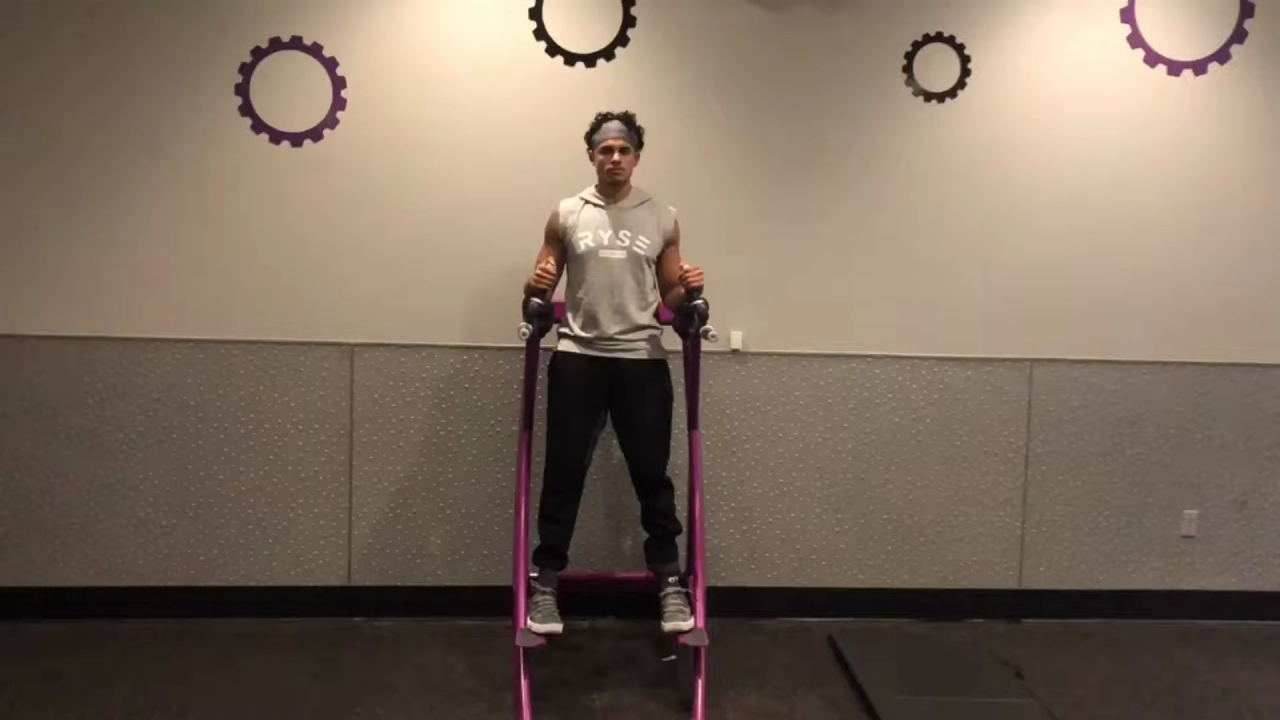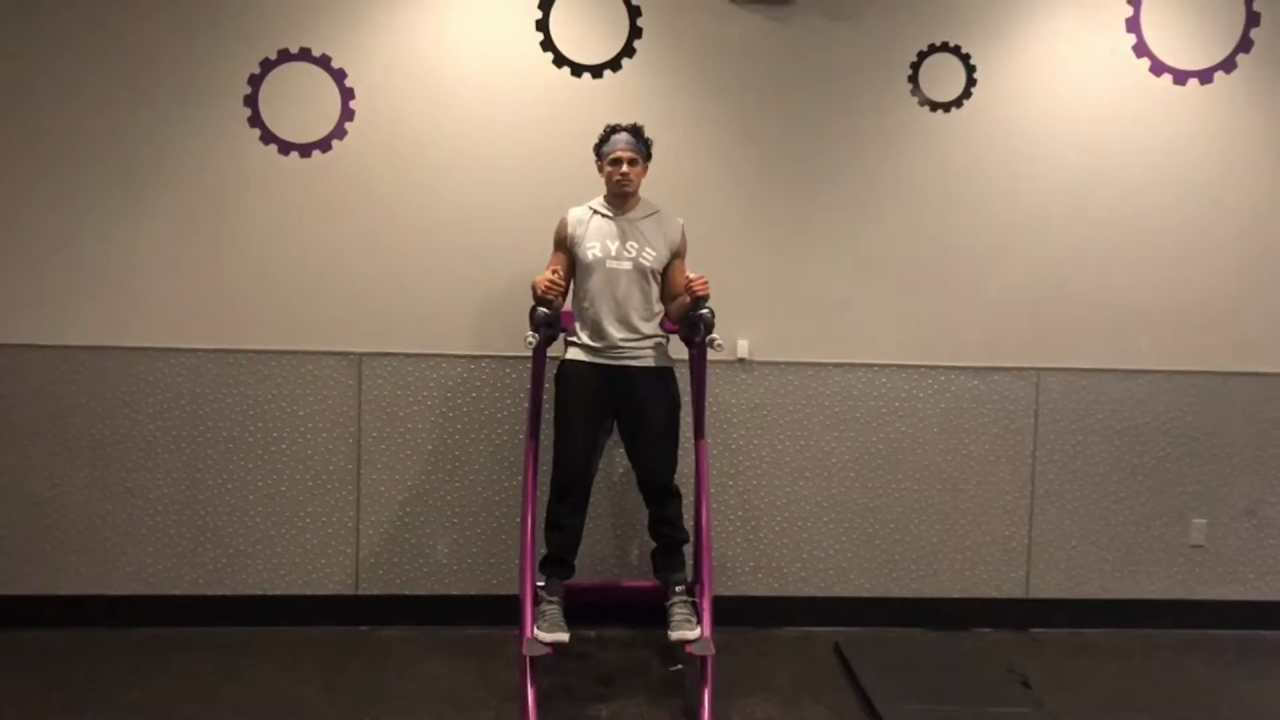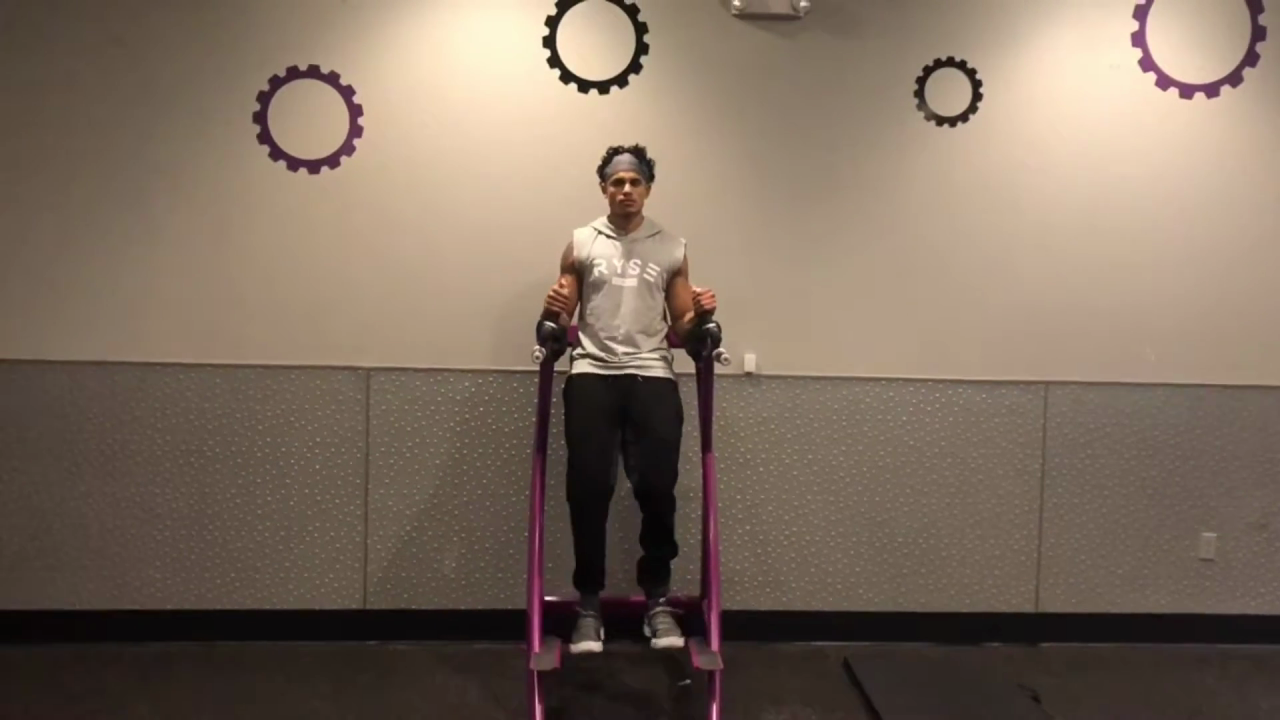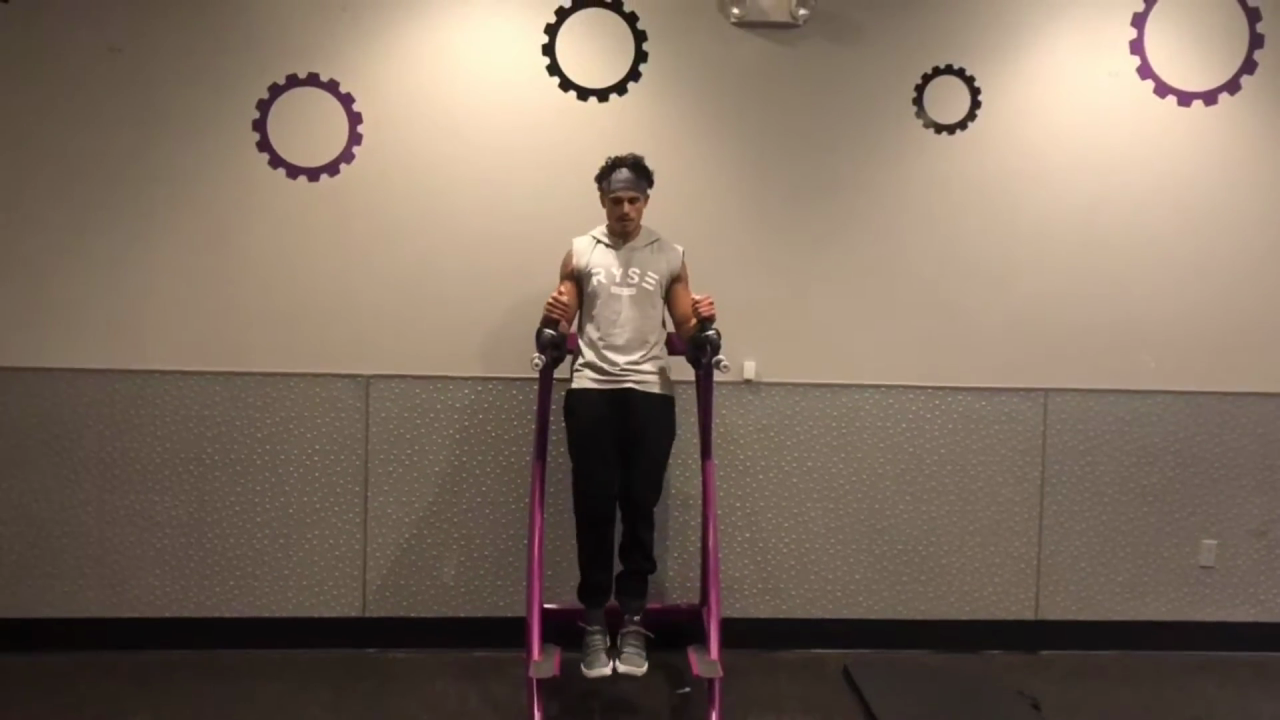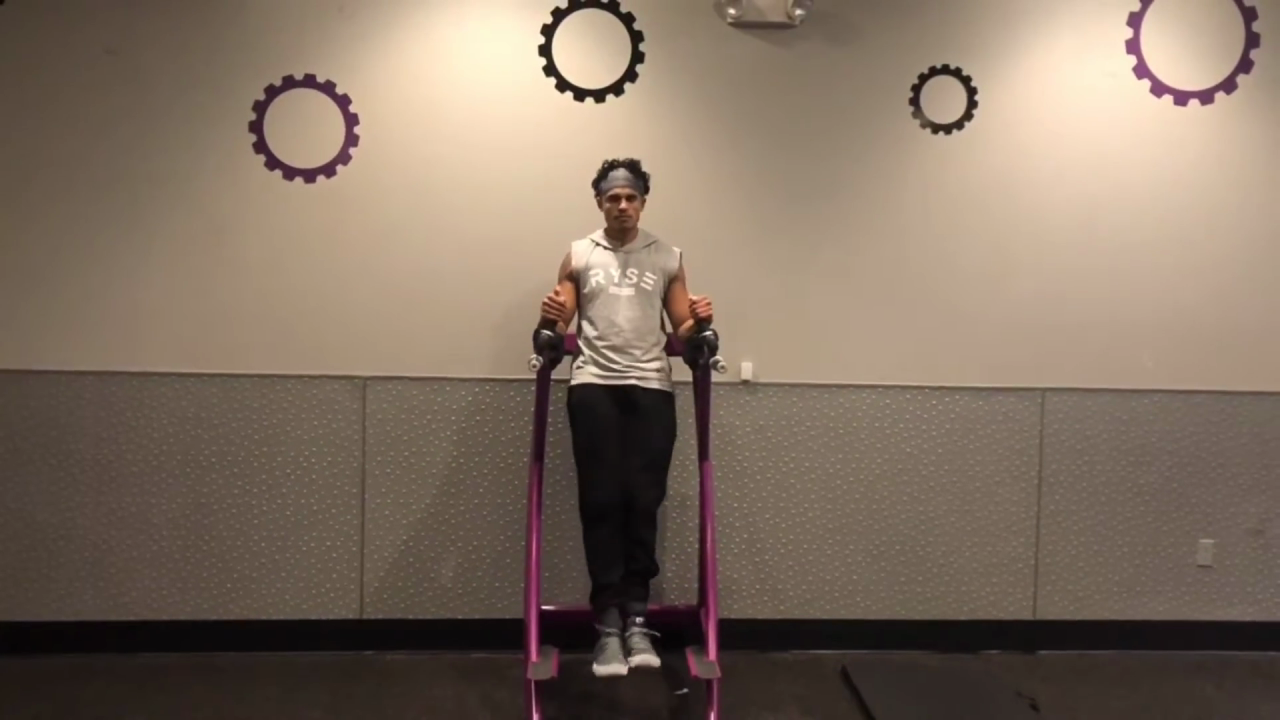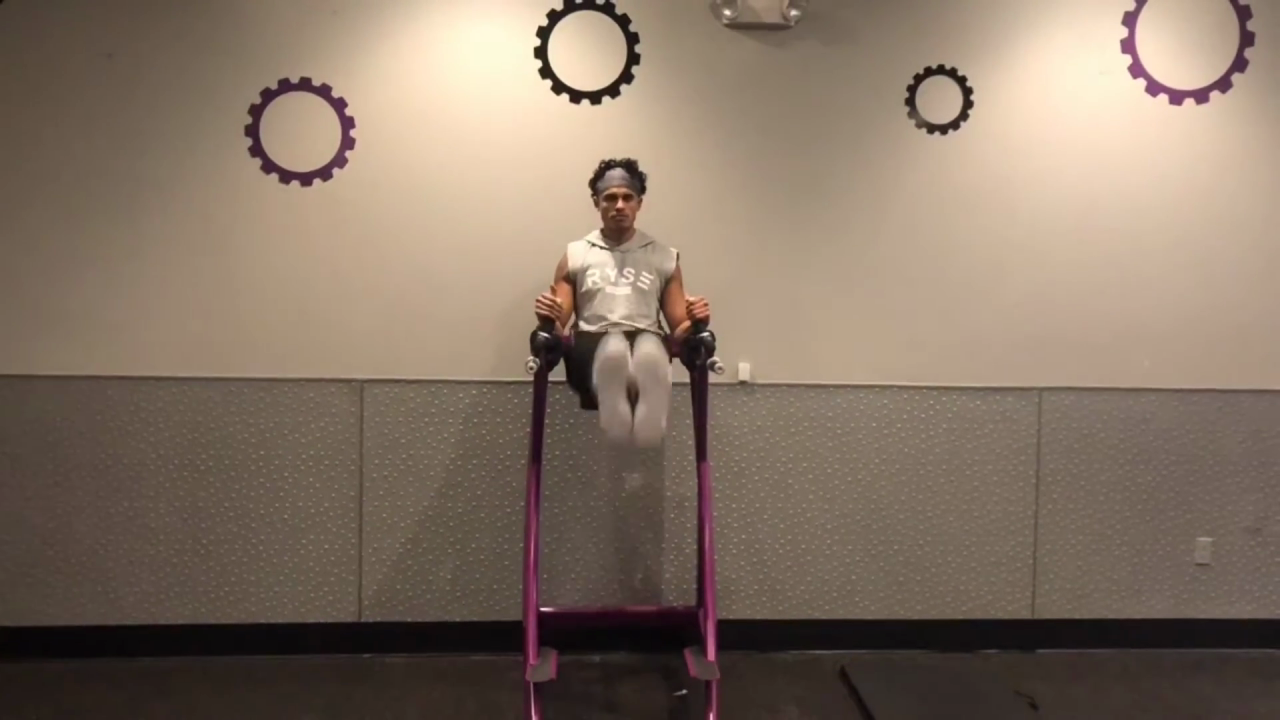
dt=0.5s
person 1, frame 1
left shoulder: (662, 218)
right shoulder: (566, 215)
left elbow: (670, 297)
right elbow: (543, 285)
left wrist: (689, 288)
right wrist: (535, 287)
left hip: (641, 359)
right hip: (578, 357)
left knee: (651, 474)
right knee: (563, 473)
left ankle: (670, 582)
right ankle: (545, 583)
person 1, frame 2
left shoulder: (670, 229)
right shoulder: (574, 222)
left elbow: (673, 308)
right elbow: (555, 295)
left wrist: (694, 297)
right wrist: (543, 291)
left hip: (648, 368)
right hip: (585, 365)
left knee: (659, 482)
right knee: (570, 481)
left ankle: (676, 590)
right ankle: (552, 592)
person 1, frame 3
left shoulder: (672, 249)
right shoulder: (581, 244)
left elbow: (679, 326)
right elbow: (561, 321)
left wrist: (700, 314)
right wrist: (553, 311)
left hip: (652, 376)
right hip: (592, 376)
left knee: (657, 488)
right knee: (588, 489)
left ankle: (658, 600)
right ankle: (588, 605)
person 1, frame 4
left shoulder: (670, 256)
right shoulder: (580, 253)
left elbow: (684, 331)
right elbow: (561, 330)
left wrist: (702, 319)
right wrist: (551, 318)
left hip: (649, 391)
right hip: (591, 390)
left knee: (639, 507)
right knee: (594, 507)
left ankle: (632, 620)
right ankle: (595, 622)
person 1, frame 5
left shoulder: (668, 257)
right shoulder: (578, 255)
left elbow: (682, 332)
right elbow: (558, 328)
left wrist: (699, 322)
right wrist: (551, 319)
left hip: (650, 386)
right hip: (593, 384)
left knee: (642, 501)
right knee: (601, 501)
left ankle: (635, 617)
right ankle: (609, 621)
person 1, frame 6
left shoulder: (664, 258)
right shoulder: (574, 256)
left elbow: (680, 334)
right elbow: (557, 327)
left wrist: (695, 321)
right wrist: (549, 320)
left knee: (649, 354)
right knee: (601, 352)
left ankle: (644, 406)
right ankle: (614, 400)
